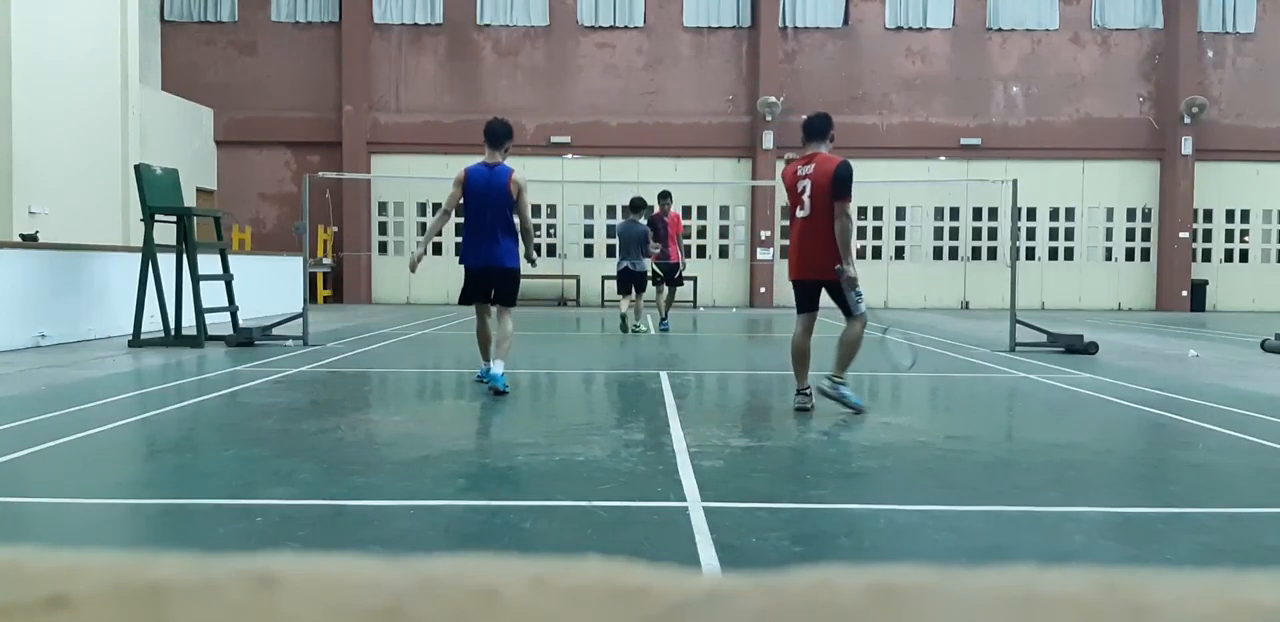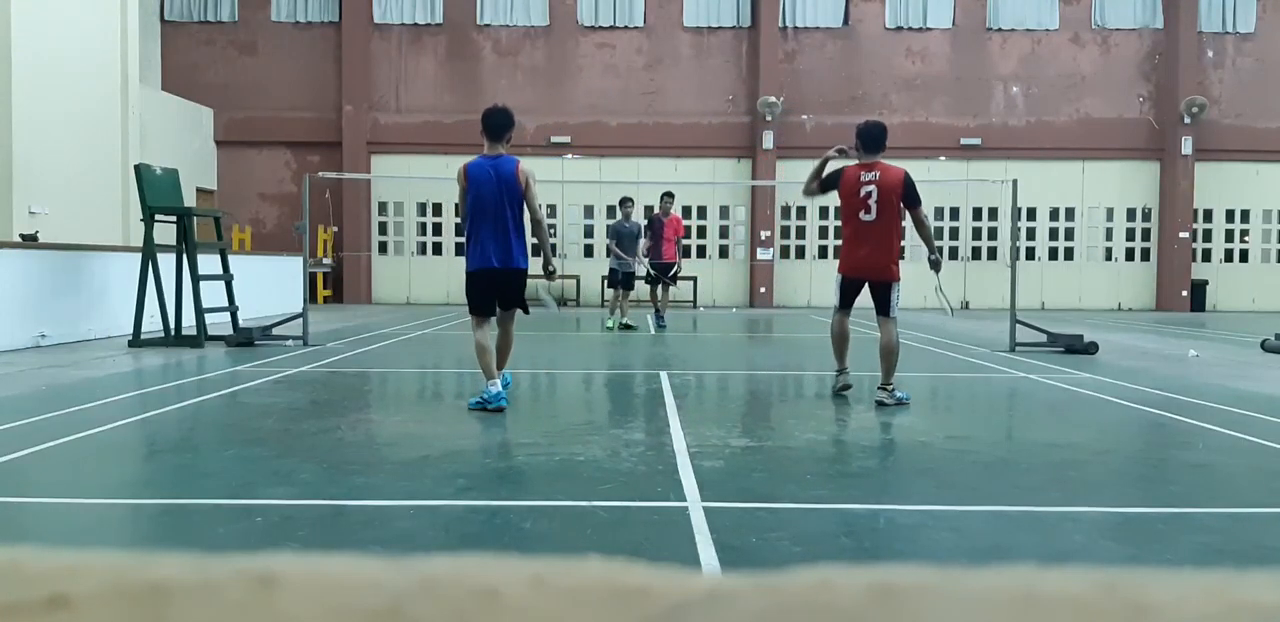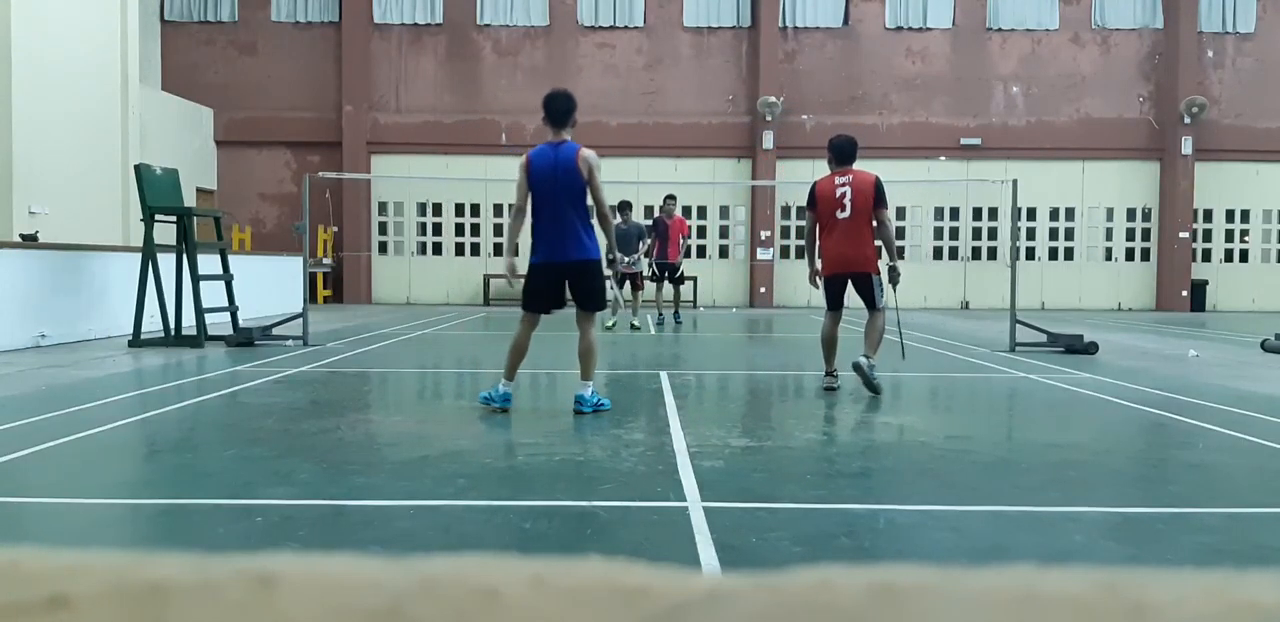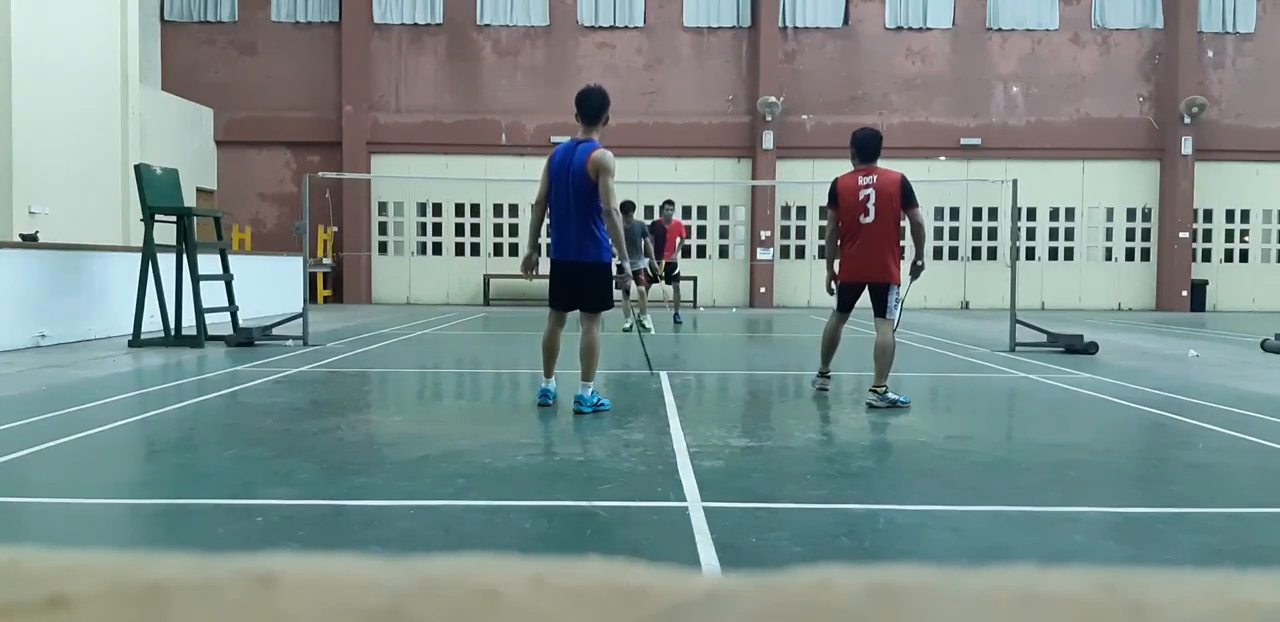
dt=0.7s
person 1, frame 1
left shoulder: (466, 175)
right shoulder: (515, 179)
left elbow: (445, 213)
right elbow: (525, 224)
left wrist: (422, 246)
right wrist: (530, 252)
left hip: (475, 259)
right hip: (506, 260)
left knee: (482, 313)
right knee: (504, 315)
left ankle: (487, 366)
right ankle: (497, 370)
person 1, frame 2
left shoulder: (466, 171)
right shoulder: (522, 170)
left elbow: (464, 218)
right elbow: (537, 218)
right wrist: (547, 258)
left hip: (480, 262)
right hip: (514, 261)
left knee: (481, 325)
right knee: (506, 320)
left ankle: (494, 389)
right ankle: (499, 377)
person 1, frame 3
left shoulder: (529, 160)
right shoulder: (586, 157)
left elbow: (519, 210)
right elbow: (602, 210)
left wrist: (509, 255)
right wrist: (612, 249)
left hip: (544, 256)
right hip: (584, 255)
left knee: (527, 324)
right knee: (587, 323)
left ankle: (504, 390)
right ankle: (586, 394)
person 1, frame 4
left shoulder: (556, 154)
right shoulder: (601, 157)
left elbow: (540, 206)
right elbow: (609, 212)
left wrist: (531, 249)
right wrist: (624, 259)
left hip: (561, 254)
right hip: (592, 255)
left knee: (556, 319)
right knee: (590, 323)
left ankle: (547, 386)
right ankle: (585, 394)
person 2, frame 1
left shoulder: (793, 169)
right shoulder: (839, 166)
right elbow: (842, 217)
left wrist: (793, 160)
right wrist: (847, 263)
left hip: (798, 262)
right hip: (830, 265)
left knee: (804, 324)
right knee: (857, 319)
left ankle: (802, 392)
right ankle: (835, 379)
person 2, frame 2
left shoulder: (843, 175)
right shoulder: (900, 177)
left elbow: (808, 190)
right elbow: (920, 219)
left wrist: (825, 159)
right wrist: (932, 252)
left hip: (851, 264)
right hip: (885, 265)
left knee: (841, 314)
right knee: (887, 323)
left ankle: (842, 371)
right ankle: (886, 388)
person 2, frame 3
left shoulder: (818, 187)
right shoulder: (871, 181)
left elbow: (810, 230)
right elbow: (884, 224)
left wrist: (811, 265)
right wrist: (894, 260)
left hip: (832, 263)
right hip: (864, 261)
left knee: (832, 316)
right knee: (877, 311)
left ankle: (830, 374)
right ankle: (867, 357)
person 2, frame 4
left shoulder: (840, 184)
right shoulder: (898, 181)
left elbow: (832, 231)
right elbow: (917, 222)
left wrist: (829, 269)
right wrist: (919, 257)
left hip: (850, 269)
right hip: (885, 269)
left knee: (837, 318)
right knee: (885, 326)
left ankle: (823, 374)
right ankle: (878, 390)
